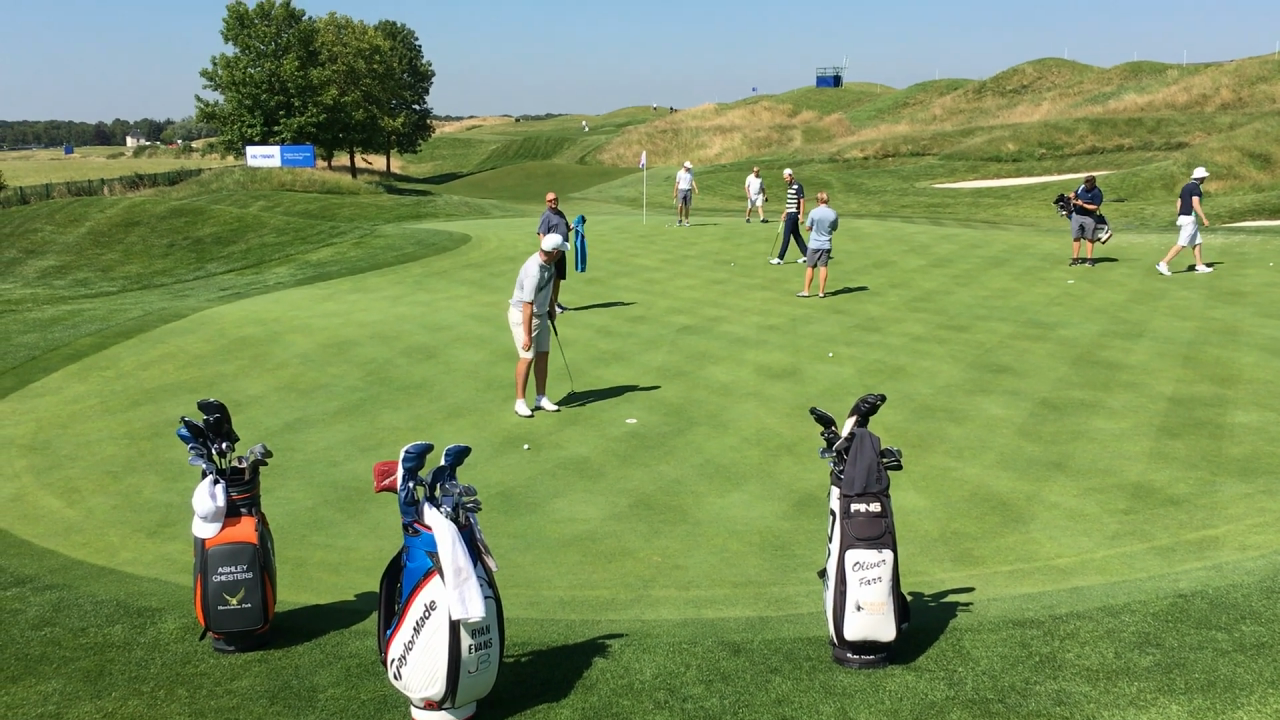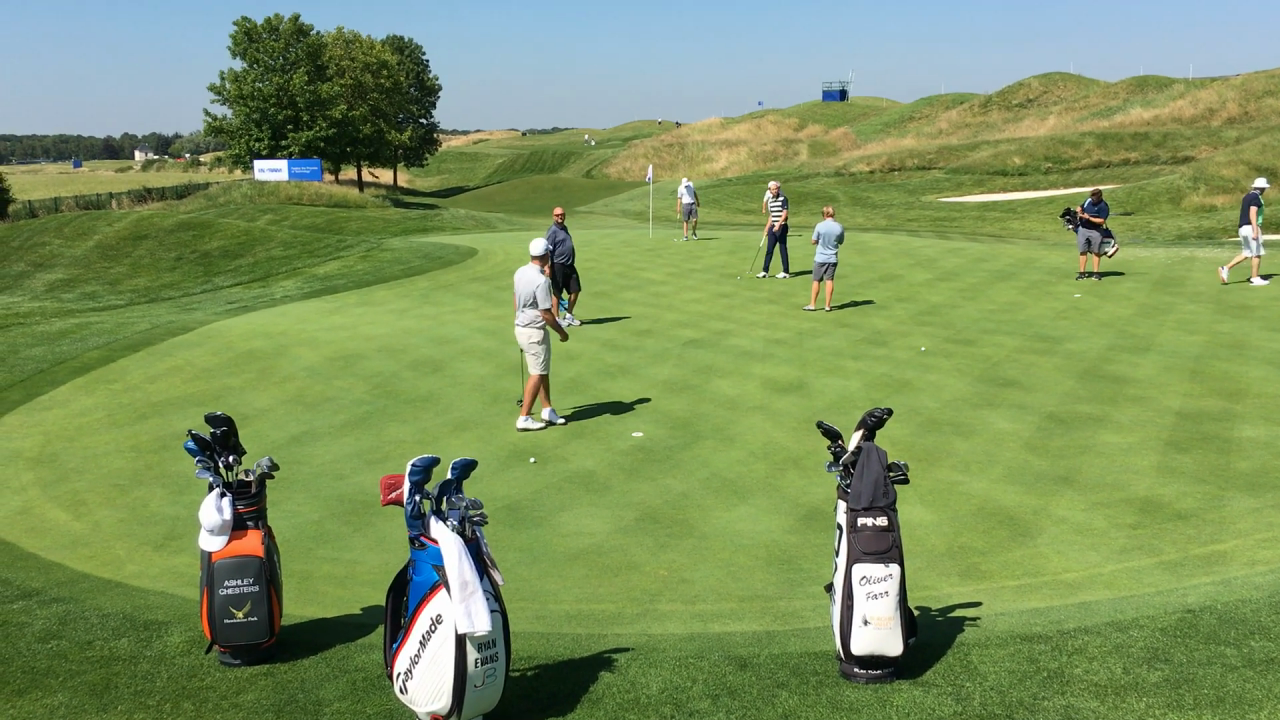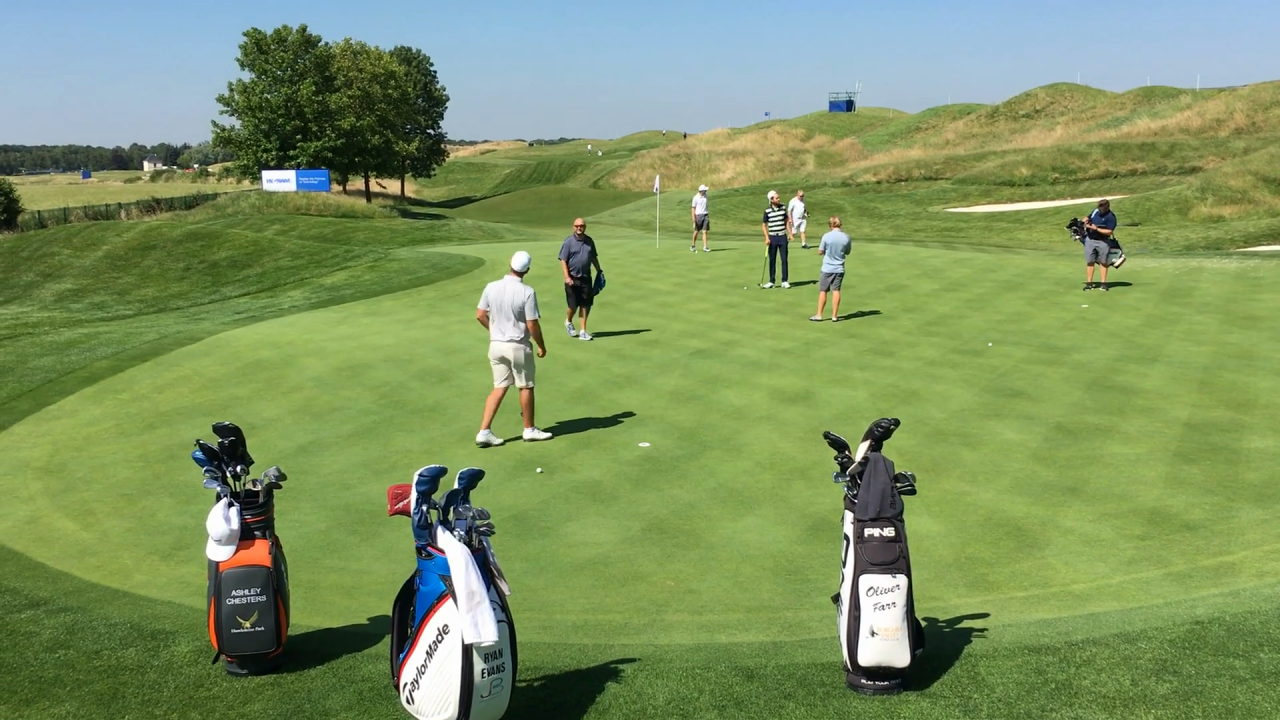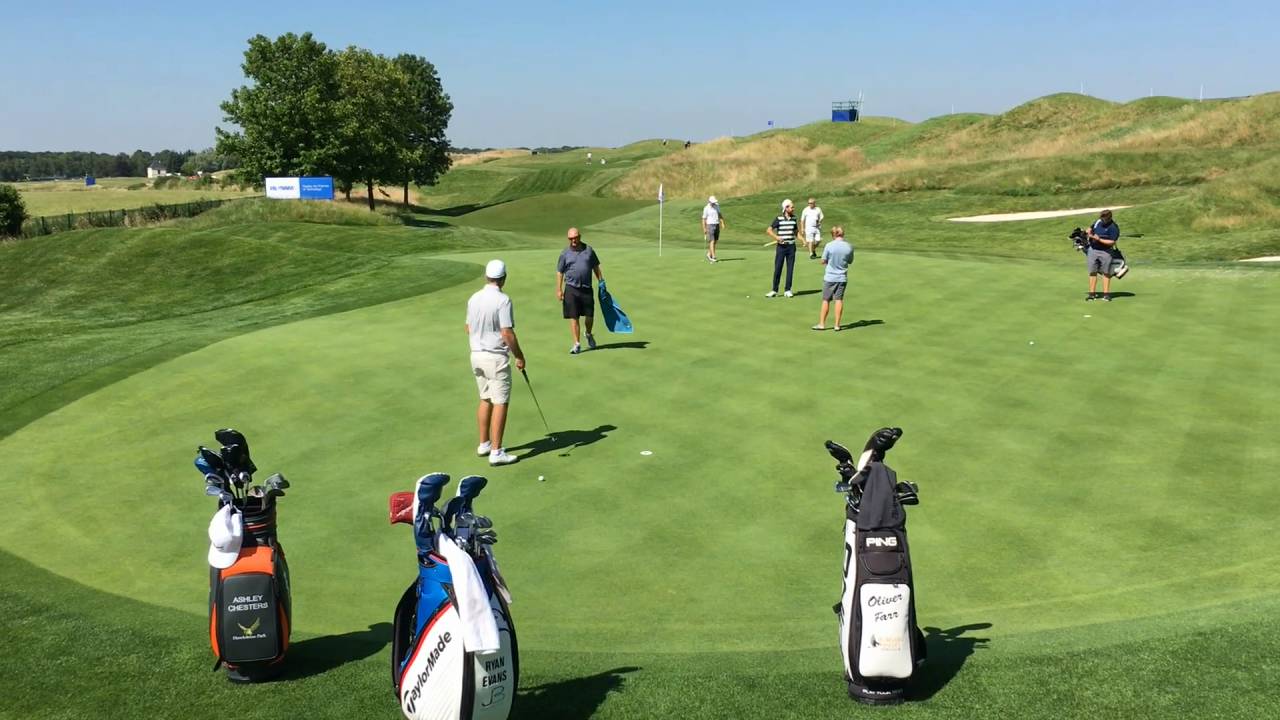
dt=0.7s
person 1, frame 1
left shoulder: (548, 263)
right shoulder: (533, 273)
right elbow: (527, 306)
left wrist: (551, 307)
right wrist: (527, 335)
left hip: (540, 315)
right hip: (523, 316)
left knee: (543, 355)
right knee: (527, 358)
left ankle: (541, 398)
right ankle: (520, 402)
person 1, frame 2
left shoulder: (521, 272)
right shoulder: (541, 280)
left elbow: (516, 300)
right elbow: (546, 313)
right wrist: (562, 332)
left hip: (522, 328)
right hip: (533, 332)
left knee: (542, 371)
right knee: (537, 374)
left ankle: (548, 411)
right ankle: (524, 418)
person 1, frame 3
left shoulder: (491, 287)
right shoulder: (527, 292)
left elbow: (480, 315)
right elbow: (532, 324)
right wrist: (541, 346)
left hip: (496, 345)
right hip: (518, 346)
left knee: (499, 388)
right knee: (526, 387)
left ankle: (484, 431)
right ankle: (529, 429)
person 1, frame 4
left shoulder: (474, 298)
right shoulder: (503, 300)
left elbow: (468, 328)
right elbow: (507, 333)
right wrist: (519, 356)
left hip: (477, 355)
right hip: (495, 357)
left knee: (486, 400)
right knee: (500, 403)
left ankle: (484, 444)
right ankle: (496, 452)
